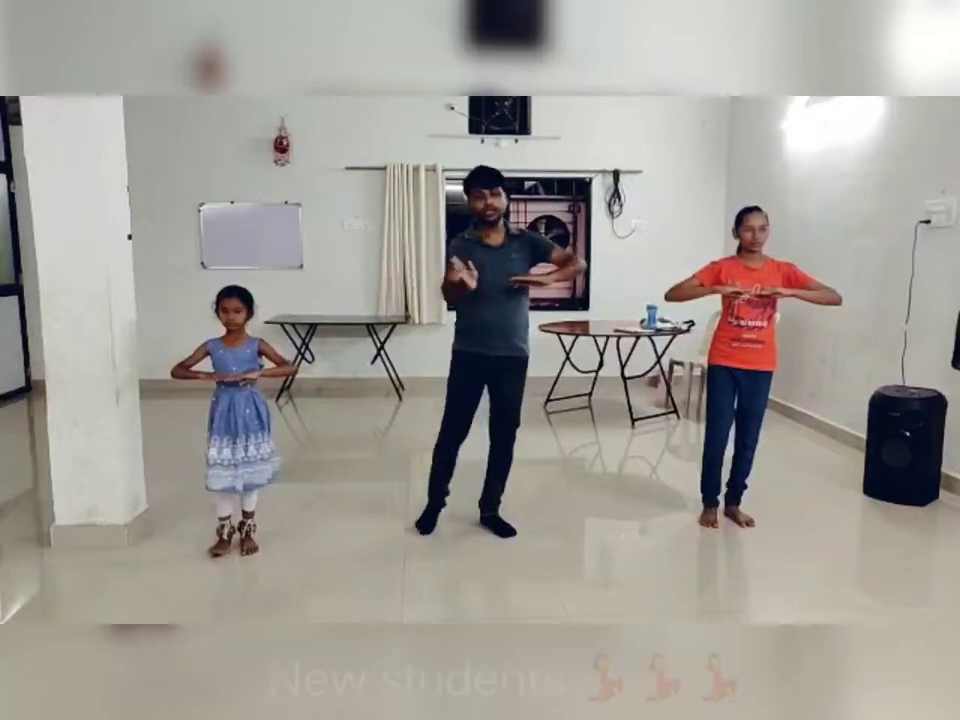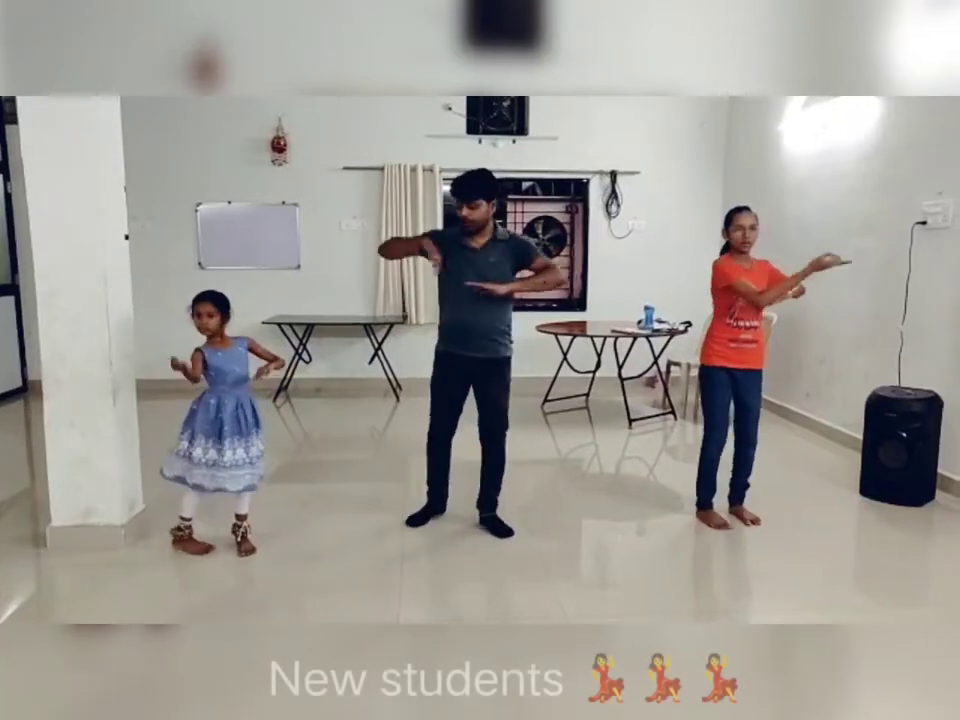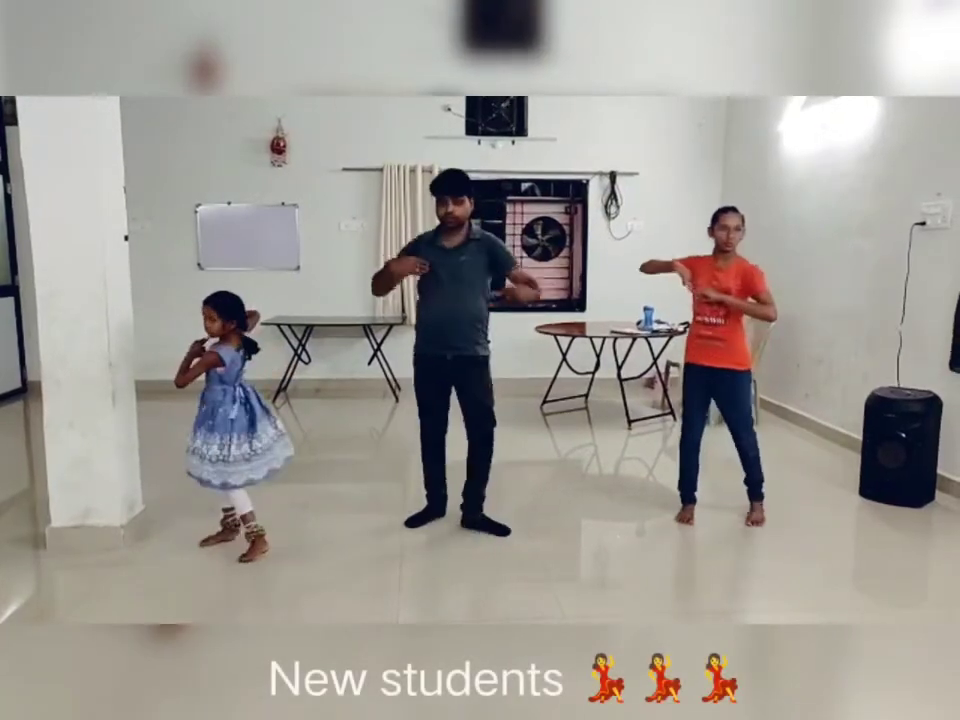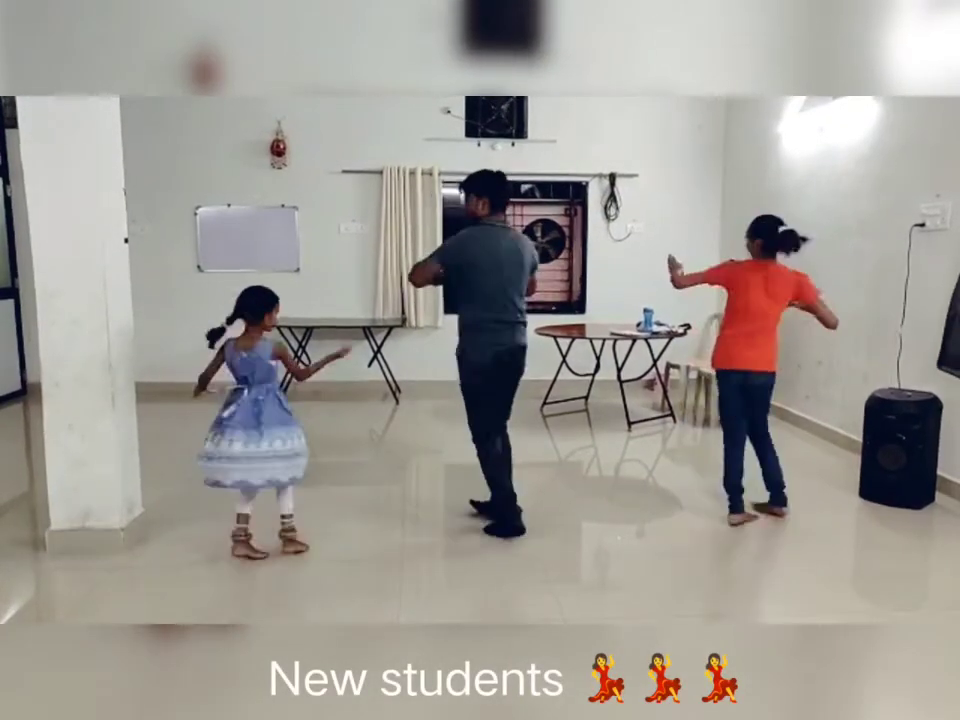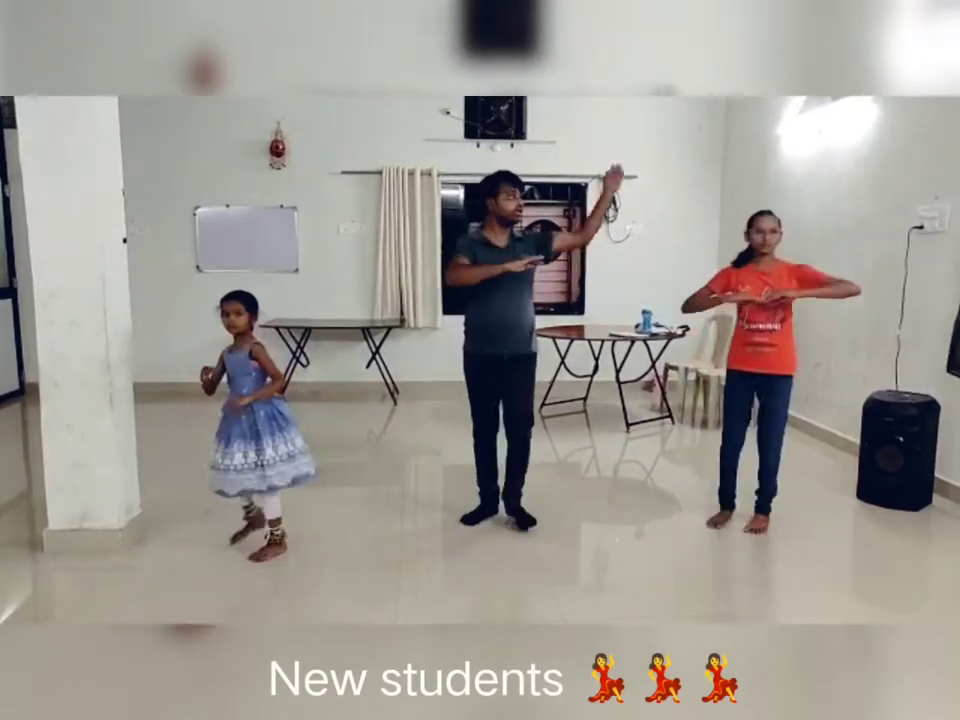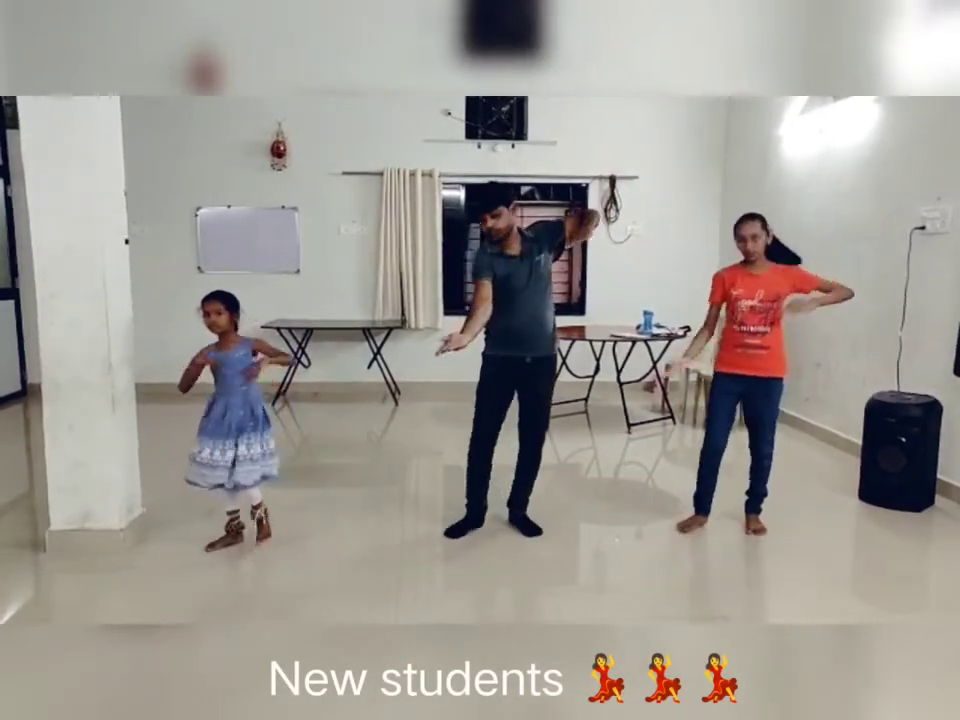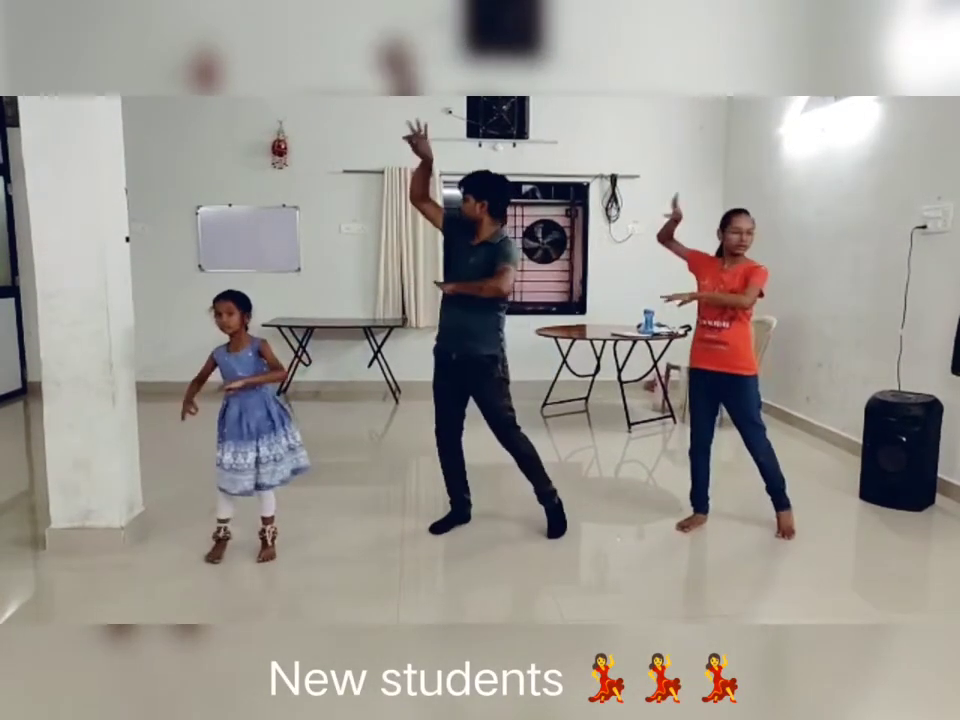
dt=0.5s
person 1, frame 1
left shoulder: (528, 240)
right shoulder: (461, 246)
left elbow: (574, 263)
right elbow: (449, 294)
left wrist: (551, 276)
right wrist: (462, 285)
left hip: (513, 356)
right hip: (470, 355)
left knee: (504, 436)
right knee: (453, 430)
left ankle: (490, 509)
right ankle: (434, 501)
person 1, frame 2
left shoulder: (513, 244)
right shoulder: (444, 239)
left elbow: (555, 275)
right elbow: (388, 249)
left wrist: (509, 286)
right wrist: (421, 245)
left hip: (494, 358)
right hip: (450, 355)
left knee: (494, 435)
right knee: (440, 432)
left ankle: (488, 510)
right ankle: (435, 501)
person 1, frame 3
left shoulder: (490, 245)
right shoulder: (413, 245)
left elbow: (527, 283)
right elbow: (379, 287)
left wrist: (531, 291)
right wrist: (398, 269)
left hip: (472, 356)
right hip: (428, 357)
left knee: (482, 432)
right knee: (432, 432)
left ankle: (473, 509)
right ankle: (436, 502)
person 1, frame 4
left shoulder: (463, 242)
right shoulder: (523, 245)
left elbow: (417, 277)
left wrist: (448, 275)
left hip: (478, 352)
right hip: (514, 350)
left knee: (484, 433)
right knee: (496, 427)
left ankle: (508, 515)
right ankle: (504, 509)
person 1, frame 5
left shoulder: (531, 241)
right shoulder: (468, 244)
left elbow: (581, 237)
right elbow: (454, 277)
left wrist: (606, 195)
right wrist: (507, 266)
left hip: (520, 355)
right hip: (480, 355)
left knee: (519, 430)
right knee: (484, 430)
left ankle: (514, 501)
right ankle: (488, 500)
person 1, frame 6
left shoulder: (544, 236)
right shoulder: (484, 258)
left elbow: (588, 217)
right elbow: (483, 304)
left wrist: (575, 236)
right wrist: (466, 334)
left hip: (542, 357)
right hip: (500, 358)
left knee: (533, 436)
right knee: (482, 436)
left ankle: (518, 508)
right ankle: (475, 510)
person 1, frame 7
left shoulder: (503, 247)
right shoulder: (457, 232)
left elbow: (501, 287)
right elbow: (419, 199)
left wrist: (455, 288)
right wrist: (424, 160)
left hip: (483, 358)
right hip: (447, 355)
left knee: (507, 432)
right knee: (446, 435)
left ankle: (550, 500)
right ankle: (460, 507)
person 2, frame 1
left shoulder: (783, 271)
right shoulder: (722, 268)
left elbow: (834, 298)
right elbow: (672, 295)
left wrist: (789, 292)
right wrist: (715, 289)
left hip: (760, 367)
right hip: (723, 364)
left knee: (747, 440)
right knee: (717, 436)
left ankle: (733, 503)
right ankle: (709, 503)
person 2, frame 2
left shoulder: (765, 269)
right shoulder: (722, 267)
left elbow: (798, 291)
right elbow: (759, 299)
left wrist: (791, 289)
right wrist: (809, 270)
left hip: (751, 366)
right hip: (717, 364)
left knee: (748, 438)
right knee: (715, 436)
left ankle: (737, 501)
right ankle: (704, 505)
person 2, frame 3
left shoulder: (748, 272)
right shoulder: (695, 264)
left elbow: (770, 314)
right elbow: (646, 268)
left wrist: (722, 296)
right wrist: (673, 266)
left hip: (734, 367)
right hip: (697, 364)
left knee: (743, 434)
right knee: (691, 434)
left ankle: (756, 498)
right ankle: (687, 500)
person 2, frame 4
left shoulder: (733, 270)
right shoulder: (795, 280)
left elbow: (679, 282)
right elbow: (831, 323)
left wrist: (674, 267)
right wrist: (804, 302)
left hip: (727, 364)
right hip: (763, 369)
left knee: (734, 435)
right knee: (759, 434)
left ankle: (736, 507)
right ankle: (777, 500)
person 2, frame 5
left shoulder: (796, 273)
right shoulder: (732, 274)
left elbow: (852, 289)
right elbow: (688, 307)
left wrist: (799, 293)
right wrist: (730, 297)
left hip: (778, 372)
right hip: (740, 369)
left knee: (770, 442)
right knee: (732, 439)
left ankle: (762, 509)
right ankle: (726, 503)
person 2, frame 6
left shoulder: (788, 275)
right shoulder: (725, 277)
left elbow: (845, 291)
right elbow: (708, 327)
left wrist: (813, 302)
right wrist: (689, 356)
left hip: (768, 376)
right hip: (728, 373)
left knee: (762, 447)
right knee: (713, 443)
left ankle: (753, 511)
right ankle: (701, 510)
person 2, frame 7
left shoulder: (756, 271)
right shoulder: (704, 264)
left elbow: (743, 302)
right elbow: (664, 240)
left wrist: (697, 295)
right wrist: (675, 219)
left hip: (739, 373)
right hip: (702, 368)
left knee: (757, 442)
right knee: (699, 442)
left ankle: (783, 507)
right ankle: (700, 509)
person 3, frame 1
left shoulder: (257, 346)
right shoulder: (211, 347)
left elbow: (290, 368)
right elbow: (177, 371)
left wrist: (258, 373)
right wrist: (205, 375)
left hip: (250, 412)
right hip: (223, 413)
left knee: (250, 471)
right knee: (223, 472)
left ankle: (247, 531)
right ankle: (225, 531)
person 3, frame 2
left shoulder: (244, 344)
right shoulder: (201, 353)
left elbow: (278, 360)
right elbow: (194, 378)
left wrist: (269, 367)
right wrist: (182, 368)
left hip: (241, 415)
right hip: (212, 416)
left knee: (243, 476)
right knee: (200, 476)
left ankle: (242, 532)
right ankle: (183, 533)
person 3, frame 3
left shoulder: (215, 354)
right shoulder: (236, 342)
left elbow: (181, 381)
right elbow: (254, 315)
left wrist: (190, 354)
left hip: (227, 416)
right hip: (235, 411)
left knee: (229, 479)
right knee: (226, 477)
left ankle: (257, 536)
right ankle: (230, 526)
person 3, frame 4
left shoulder: (227, 347)
right shoulder: (273, 347)
left elbow: (205, 377)
right elbow: (301, 374)
left wrist: (200, 387)
right wrist: (332, 357)
left hip: (238, 413)
right hip: (268, 416)
left knee: (251, 481)
right knee: (281, 477)
left ankle: (241, 538)
right ankle: (288, 537)
person 3, frame 5
left shoulder: (255, 349)
right shoulder: (226, 354)
left elbow: (280, 382)
right elbow: (209, 390)
left wrist: (249, 397)
right wrist: (206, 377)
left hip: (259, 420)
right hip: (236, 422)
left knee: (265, 482)
right knee: (237, 478)
left ankle: (277, 540)
right ankle: (254, 515)
person 3, frame 6
left shoulder: (250, 346)
right shoulder: (208, 353)
left elbow: (286, 358)
right elbow: (184, 387)
left wrist: (266, 361)
right wrist: (196, 367)
left hip: (248, 416)
right hip: (220, 417)
left knee: (244, 477)
right knee: (226, 476)
left ankle: (260, 512)
right ankle: (234, 529)
person 3, frame 7
left shoulder: (259, 346)
right shoulder: (218, 354)
left elbow: (280, 373)
right elbow: (199, 379)
left wrist: (244, 381)
right wrist: (188, 399)
left hip: (263, 417)
right hip: (234, 420)
left knee: (267, 481)
right knee: (229, 481)
left ankle: (267, 538)
right ankle: (221, 537)
